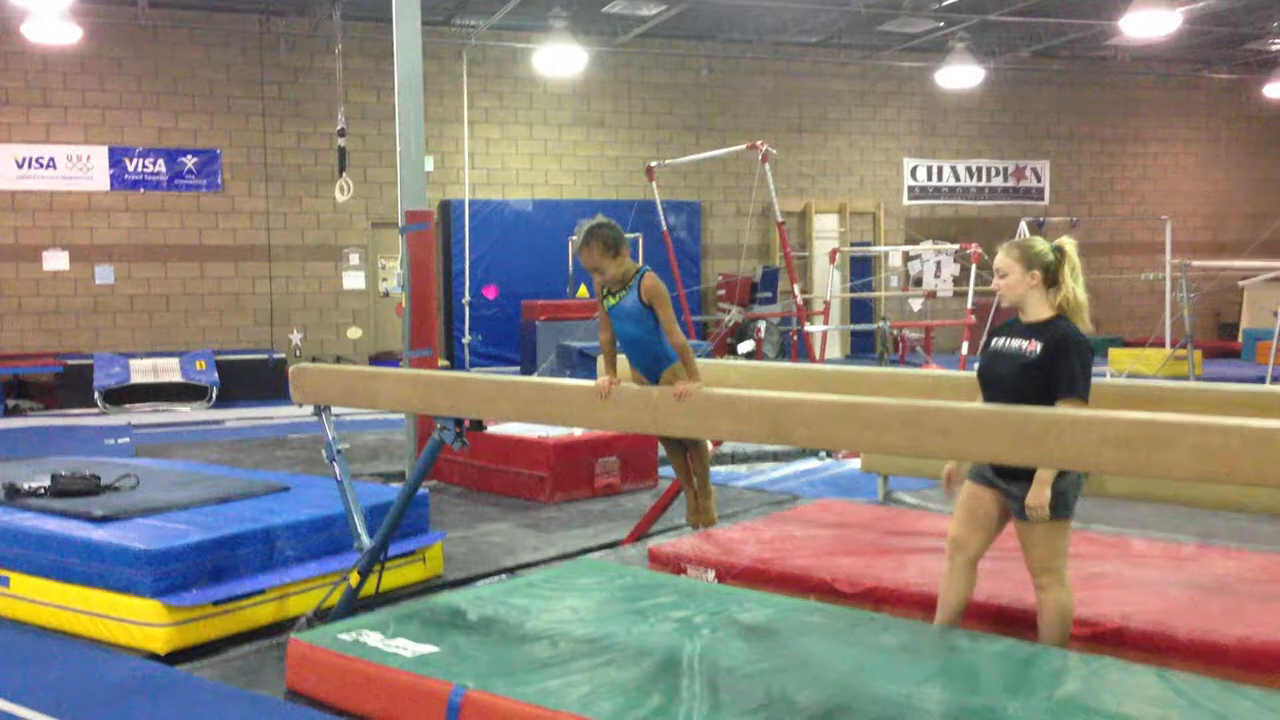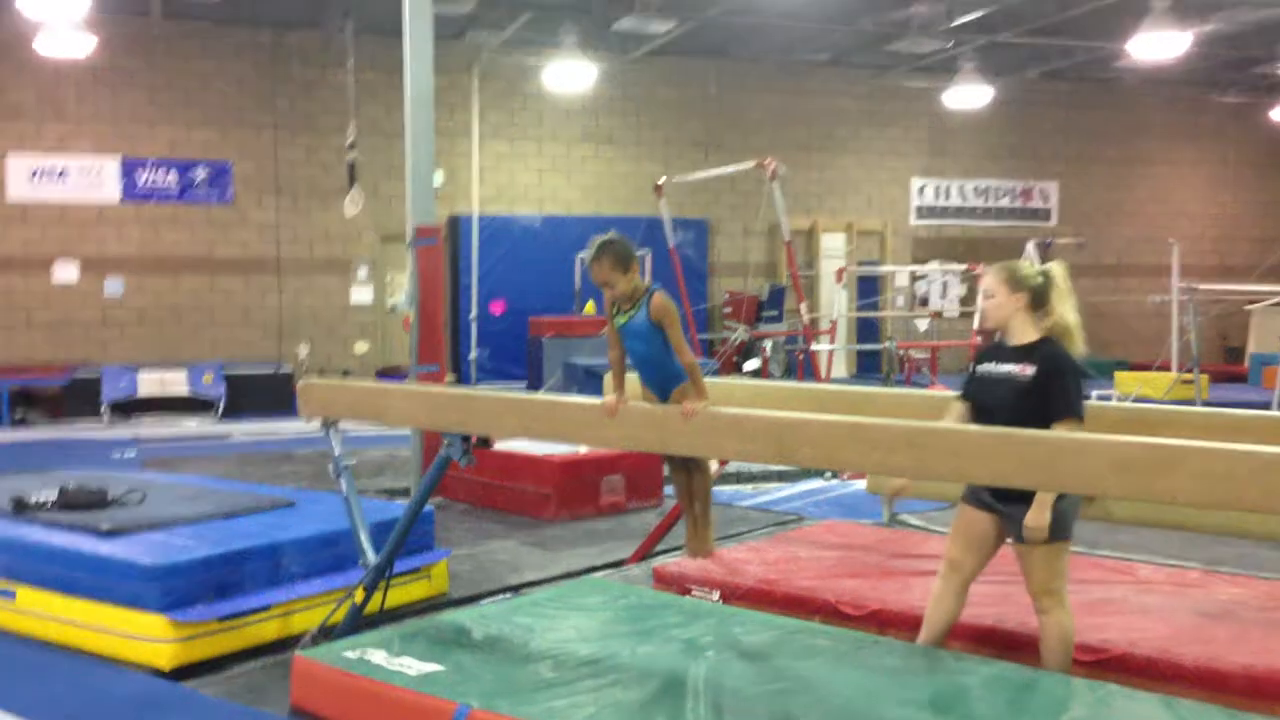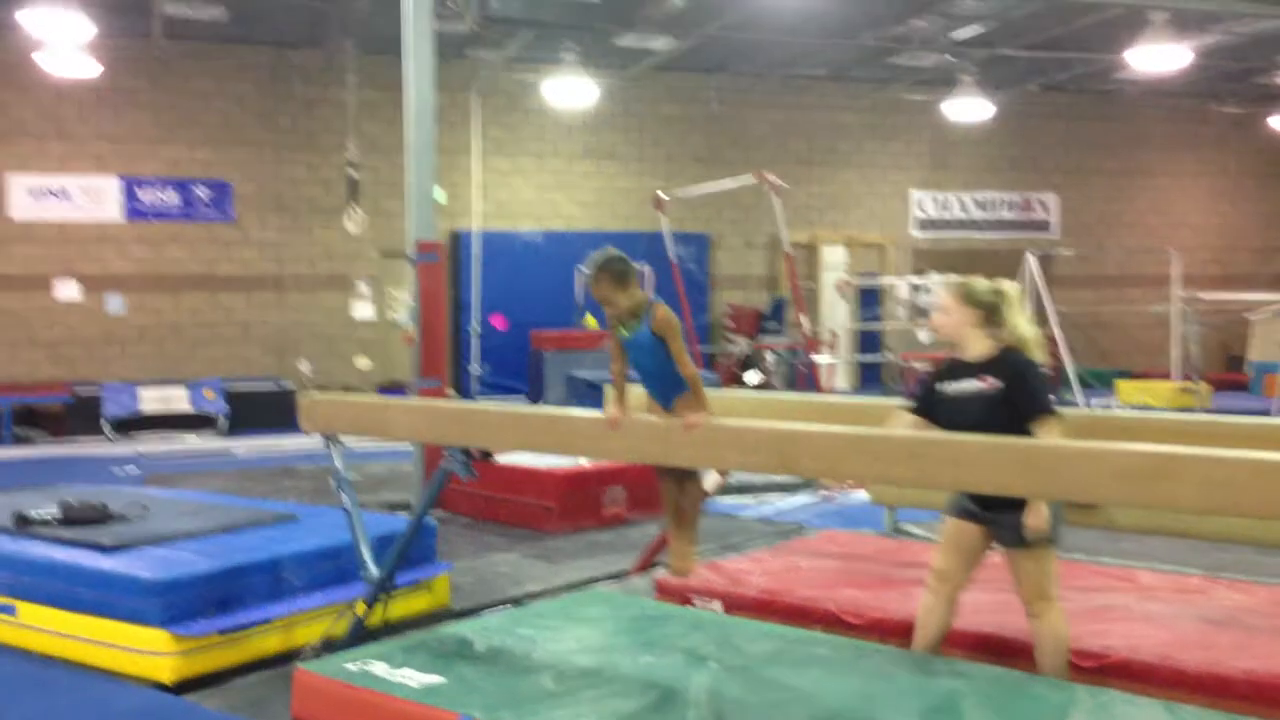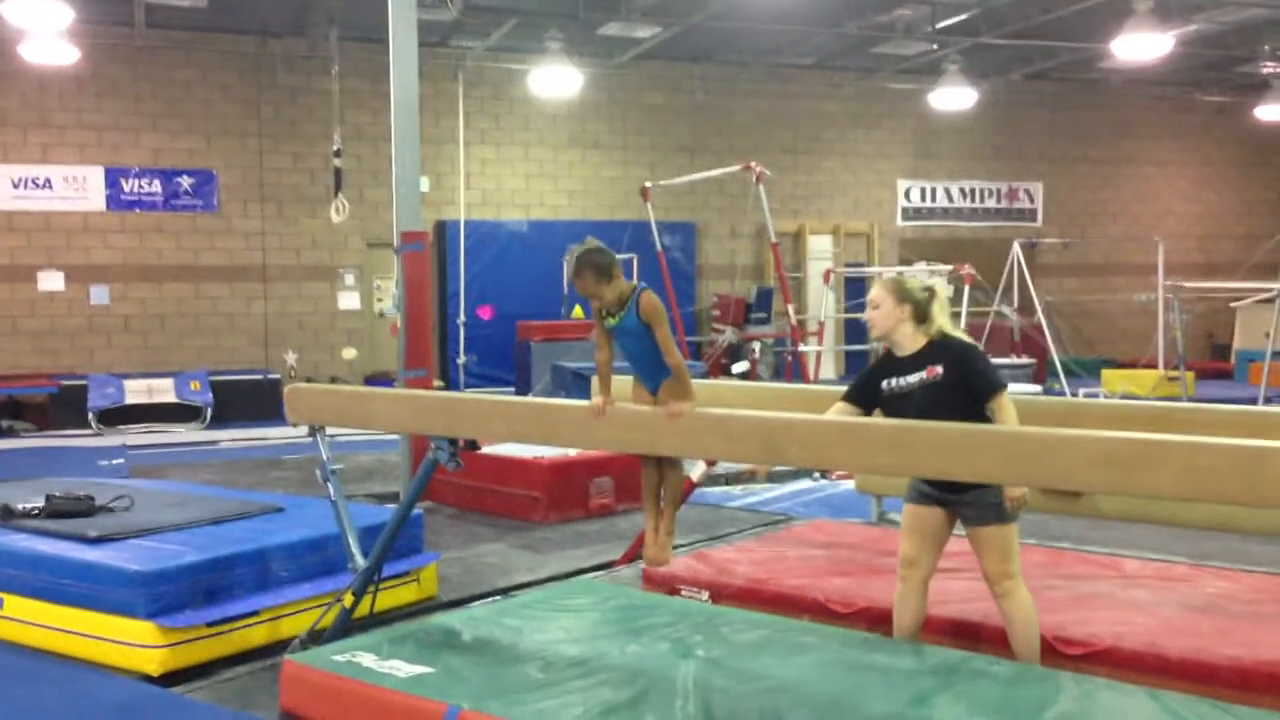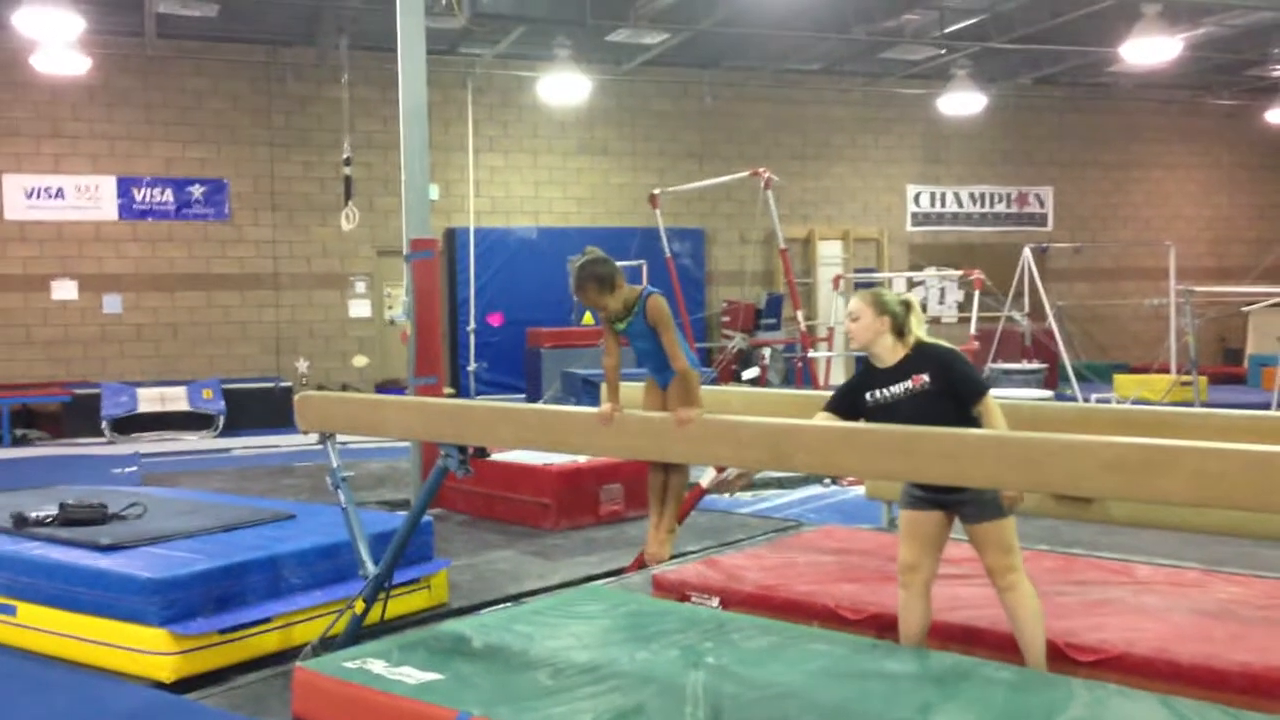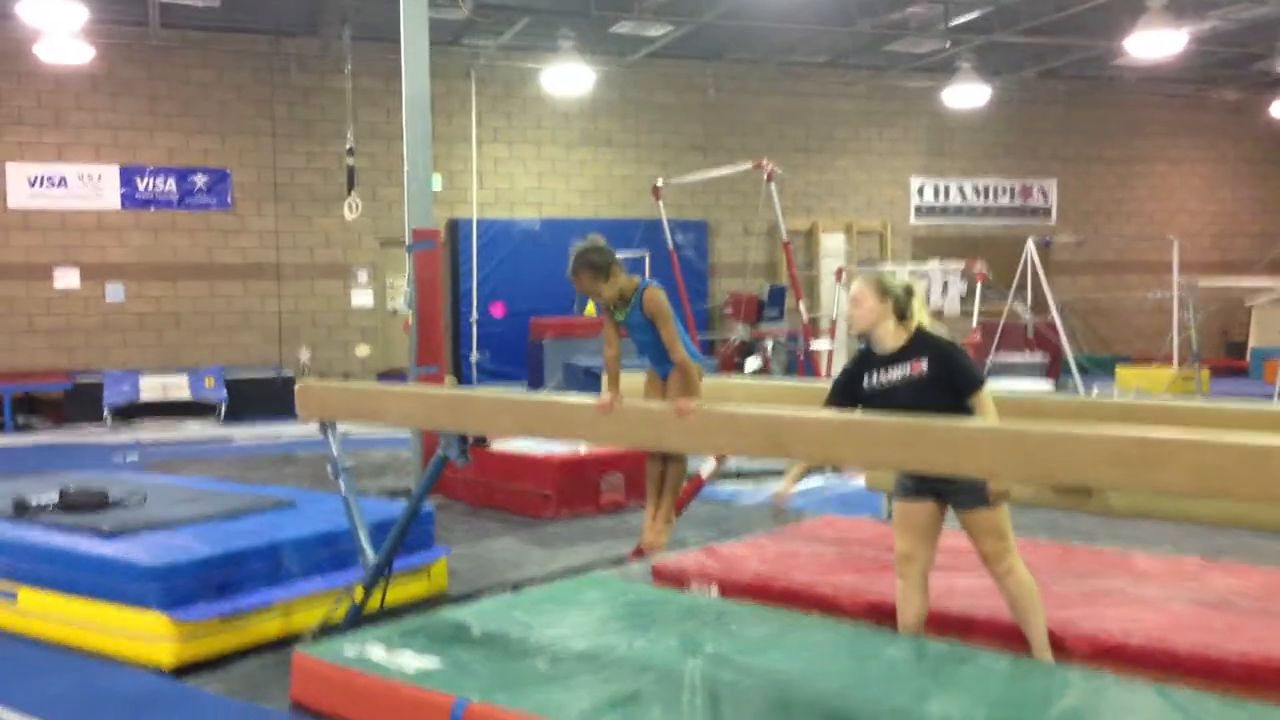
dt=0.2s
person 1, frame 1
left shoulder: (1067, 340)
right shoulder: (1002, 332)
left wrist: (1043, 483)
right wrist: (958, 457)
left hip: (1040, 476)
right hip: (991, 467)
left knee: (1046, 575)
right knee: (958, 549)
person 1, frame 2
left shoulder: (1056, 361)
right shoulder: (987, 356)
right elbow: (958, 419)
left wrist: (1042, 505)
left hip: (1036, 498)
right hip: (987, 489)
left knee: (1047, 597)
right knee: (952, 571)
person 1, frame 3
left shoulder: (1018, 367)
right shoulder: (945, 376)
left elbow: (1046, 436)
right elbow: (903, 428)
left wrist: (1039, 503)
left hip: (1021, 503)
right hip: (971, 499)
left knee: (1039, 601)
right knee: (940, 581)
person 1, frame 4
left shoulder: (956, 354)
right shoulder: (882, 370)
left elbow: (1002, 409)
right elbow: (835, 419)
left hip: (980, 484)
right hip: (929, 484)
left knee: (1003, 580)
right knee: (909, 570)
person 1, frame 5
left shoulder: (939, 360)
right shoulder: (863, 384)
left elbow: (988, 410)
left hip: (976, 481)
right hip: (923, 488)
left knee: (1007, 575)
right knee: (911, 575)
person 1, frame 6
left shoulder: (937, 350)
right shoulder: (861, 368)
left elbow: (982, 404)
right wrist: (792, 478)
left hip: (967, 470)
right hip: (916, 476)
left knee: (1001, 560)
right knee: (908, 565)
left ankle: (1044, 659)
person 2, frame 1
left shoulder: (648, 283)
right shoulder: (601, 286)
left elbow: (674, 334)
right elbow: (606, 333)
left wrist: (694, 379)
right wrist: (609, 374)
left hip: (669, 367)
right hip: (639, 370)
left knee: (689, 434)
right knee: (665, 436)
left ankle: (705, 493)
right ankle: (690, 495)
person 2, frame 2
left shoulder: (658, 302)
right shoulder: (611, 304)
left elbow: (683, 353)
right elbow: (616, 351)
left wrist: (701, 398)
right wrist: (617, 393)
left hip: (679, 386)
right hip: (651, 389)
left knee: (693, 456)
right knee: (672, 458)
left ankle: (704, 522)
right ankle: (690, 523)
person 2, frame 3
left shoulder: (659, 315)
right shoulder: (614, 318)
left elbow: (686, 365)
right elbow: (618, 364)
left wrist: (702, 410)
right wrist: (619, 405)
left hip: (682, 394)
right hip: (655, 396)
left knee: (687, 466)
right knee: (665, 467)
left ankle: (688, 540)
right ankle: (674, 538)
person 2, frame 4
left shoulder: (646, 301)
right shoulder: (599, 307)
left elbow: (671, 353)
right elbow: (603, 352)
left wrist: (687, 398)
right wrist: (604, 395)
left hip: (669, 377)
right hip: (642, 379)
left ankle: (668, 527)
right ankle: (651, 524)
person 2, frame 5
left shoulder: (653, 303)
right shoulder: (608, 312)
left elbow: (678, 357)
right elbow: (611, 357)
left wrist: (694, 404)
right wrist: (611, 401)
left hip: (681, 374)
right hip: (655, 377)
left ankle: (669, 525)
right ankle: (654, 521)
person 2, frame 6
left shoulder: (650, 295)
right shoulder: (608, 302)
left elbow: (676, 348)
right elbow: (612, 348)
left wrist: (692, 395)
right wrist: (612, 391)
left hip: (683, 364)
right hip: (657, 367)
left ankle: (666, 514)
right ankle: (651, 511)
